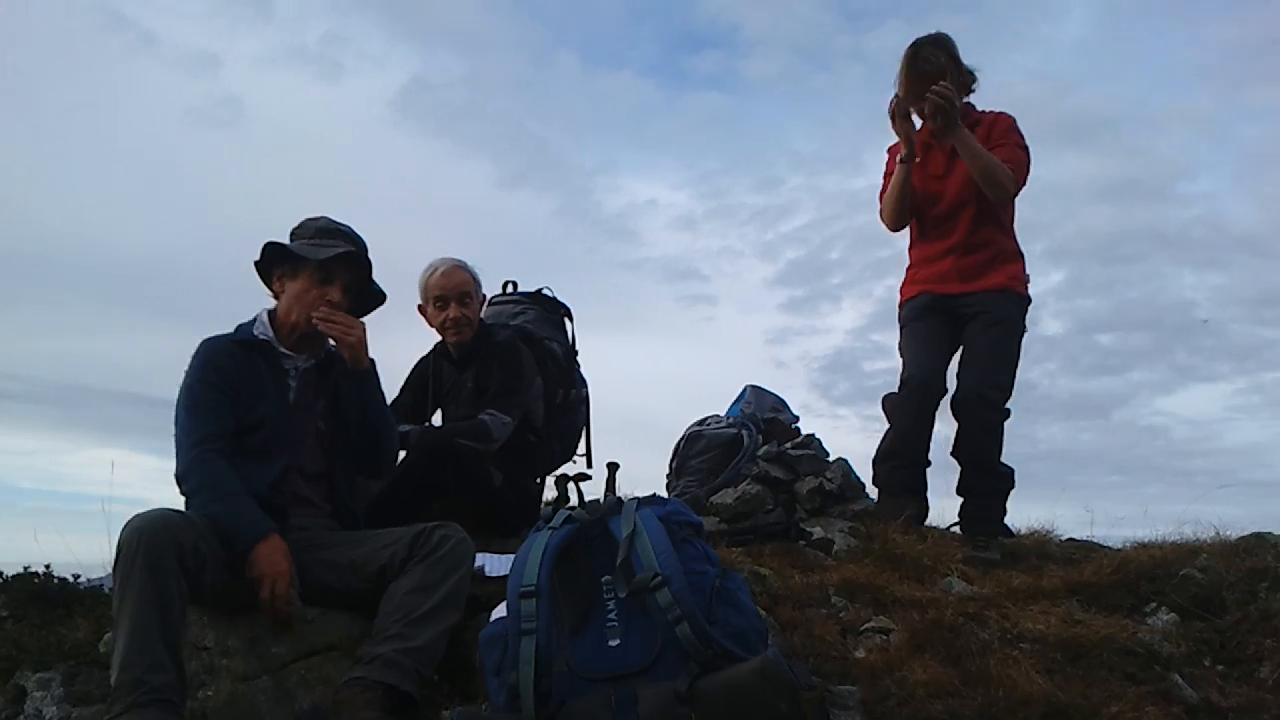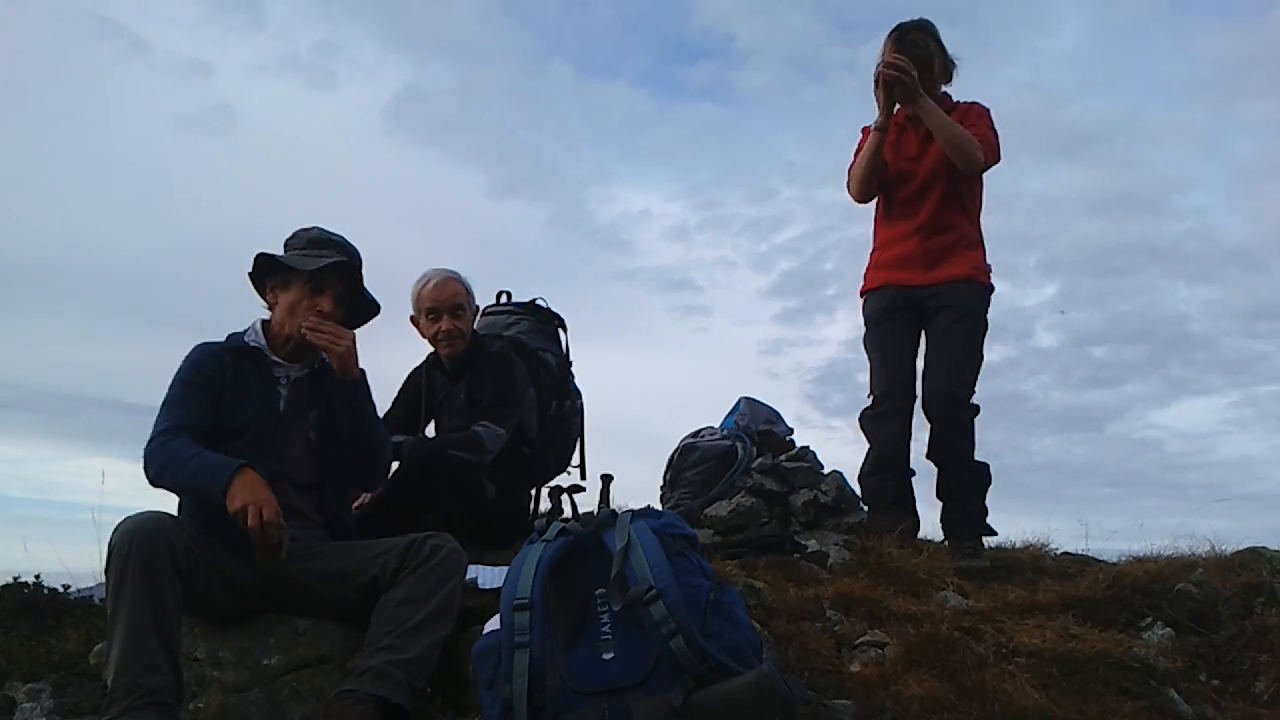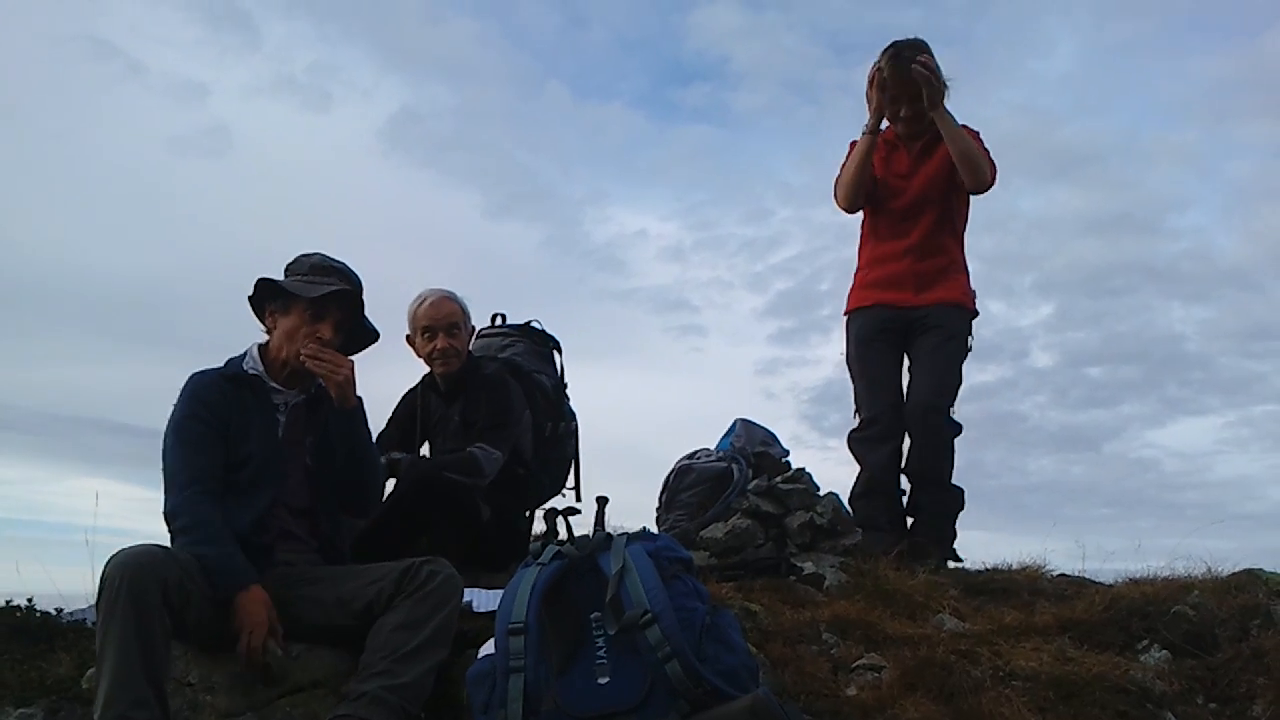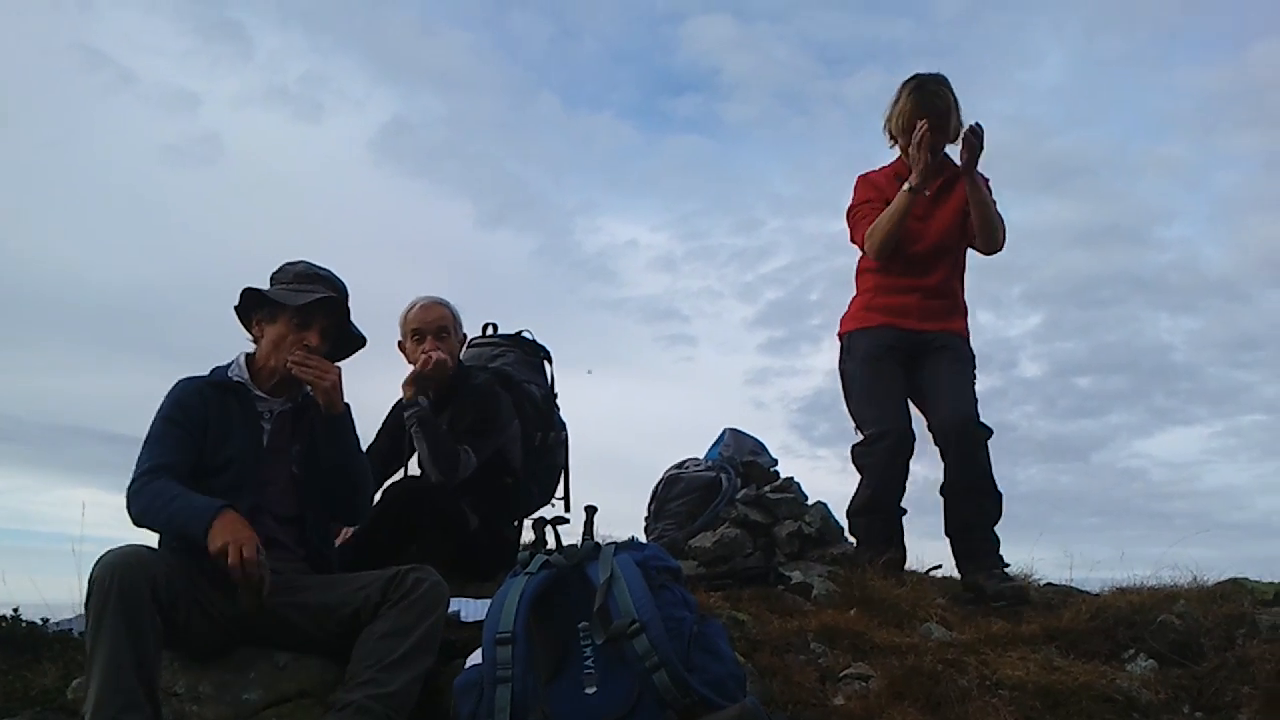
dt=0.3s
person 1, frame 1
left shoulder: (998, 128)
right shoulder: (903, 150)
left elbow: (1003, 186)
right elbow: (893, 218)
left wrist: (954, 129)
right wrist: (909, 150)
left hip: (994, 291)
right hip: (927, 293)
left knee: (980, 400)
right knee: (917, 385)
left ankle: (983, 526)
right ankle: (898, 513)
person 1, frame 2
left shoulder: (969, 117)
right shoulder: (877, 132)
left elbow: (973, 160)
right elbow: (859, 190)
left wrist: (921, 99)
right wrist: (884, 116)
left hip: (957, 282)
right hip: (889, 285)
left knee: (948, 399)
right knee: (889, 401)
left ankle: (964, 530)
right ankle: (889, 527)
person 1, frame 3
left shoulder: (957, 140)
right shoulder: (867, 150)
left elbow: (980, 180)
right elbow: (847, 200)
left wrist: (937, 112)
right wrist: (873, 124)
left hip: (942, 304)
right hip: (875, 305)
left knee: (929, 411)
right knee: (879, 422)
left ankle: (931, 546)
right ankle: (884, 549)
person 1, frame 4
left shoulder: (967, 186)
right shoulder: (874, 185)
left elbow: (991, 242)
right elbow: (876, 246)
left wrist: (968, 173)
right wrist: (914, 181)
left hip: (942, 335)
right hip: (873, 331)
left knee: (961, 427)
right knee: (887, 438)
left ankle: (980, 563)
right ankle: (878, 562)
person 2, frame 1
left shoulder: (344, 372)
right shoulder: (222, 356)
left elbow: (378, 464)
right elbow: (200, 462)
left wrist: (359, 368)
right wrist: (262, 540)
left hip: (325, 549)
right hip: (233, 546)
left knee: (447, 543)
right knee: (153, 533)
person 2, frame 2
left shoulder: (336, 382)
right shoulder: (213, 363)
left elbow: (369, 475)
right elbow: (163, 453)
left wrist: (350, 377)
right wrist: (233, 475)
left hip: (314, 559)
right hip: (221, 552)
left knee: (439, 553)
right knee: (144, 534)
person 2, frame 3
left shoulder: (332, 407)
right shoulder: (210, 391)
left elbow: (363, 503)
right elbow: (187, 502)
left wrist: (348, 406)
right wrist: (243, 586)
left hip: (311, 585)
right hip: (220, 585)
left knee: (435, 579)
right knee: (137, 569)
person 2, frame 4
left shoulder: (320, 415)
right shoulder: (196, 398)
left elbow: (352, 510)
right elbow: (147, 491)
left wrist: (334, 412)
right wrist: (214, 516)
left hip: (297, 592)
right hip: (204, 584)
left knee: (422, 586)
right knee: (125, 569)
person 3, frame 1
left shoulder: (508, 353)
right shoulder: (433, 364)
left elbow: (490, 432)
left wrist: (402, 434)
left hip: (509, 500)
right hip: (458, 494)
left knee: (435, 449)
person 3, frame 2
left shoulder: (501, 364)
right shoulder: (426, 375)
left elbow: (483, 444)
left wrist: (395, 446)
left hip: (501, 511)
right hip: (451, 505)
left knee: (429, 460)
person 3, frame 3
left shoulder: (497, 386)
right shoulder: (421, 396)
left elbow: (479, 469)
left wrist: (390, 460)
left hip: (497, 533)
right hip: (446, 527)
left knee: (423, 481)
person 3, frame 4
left shoulder: (486, 397)
right shoulder: (413, 402)
left elbow: (447, 473)
right elbow: (367, 473)
left wrist: (415, 400)
left hip: (486, 543)
right hip: (434, 536)
left knee: (410, 492)
